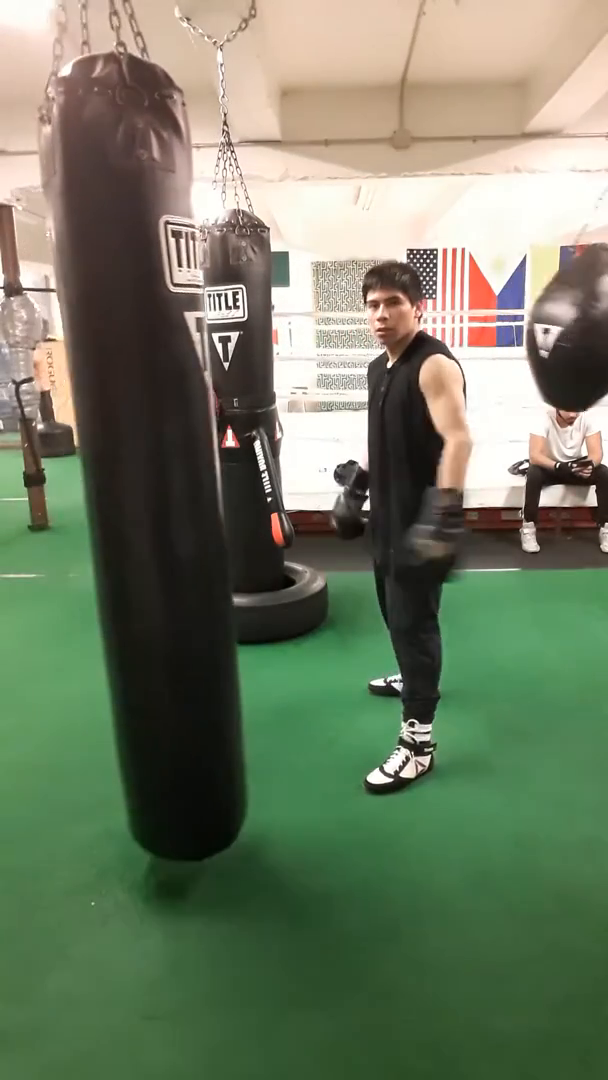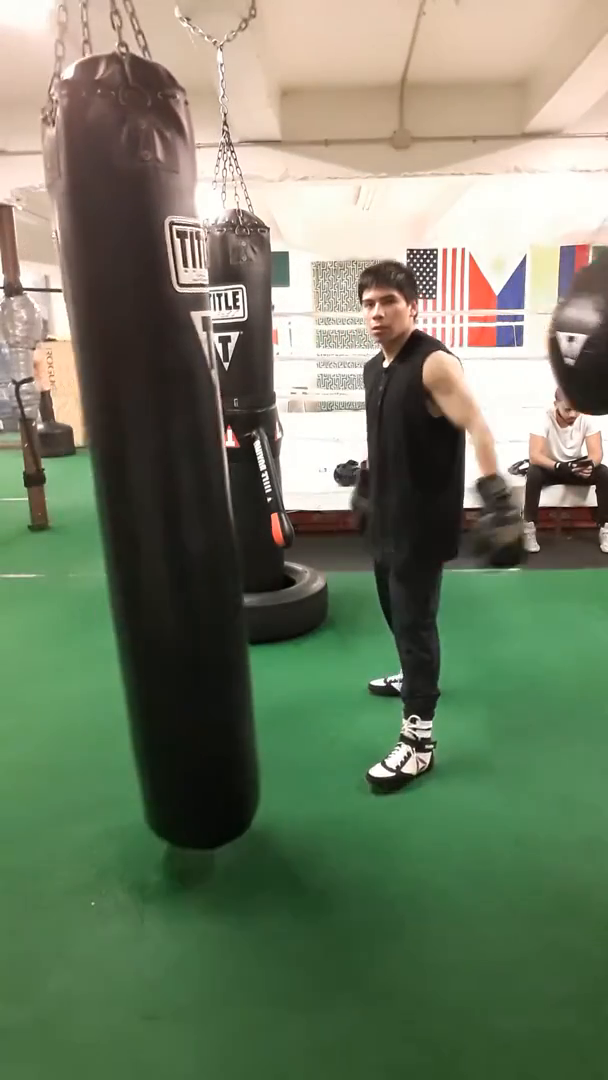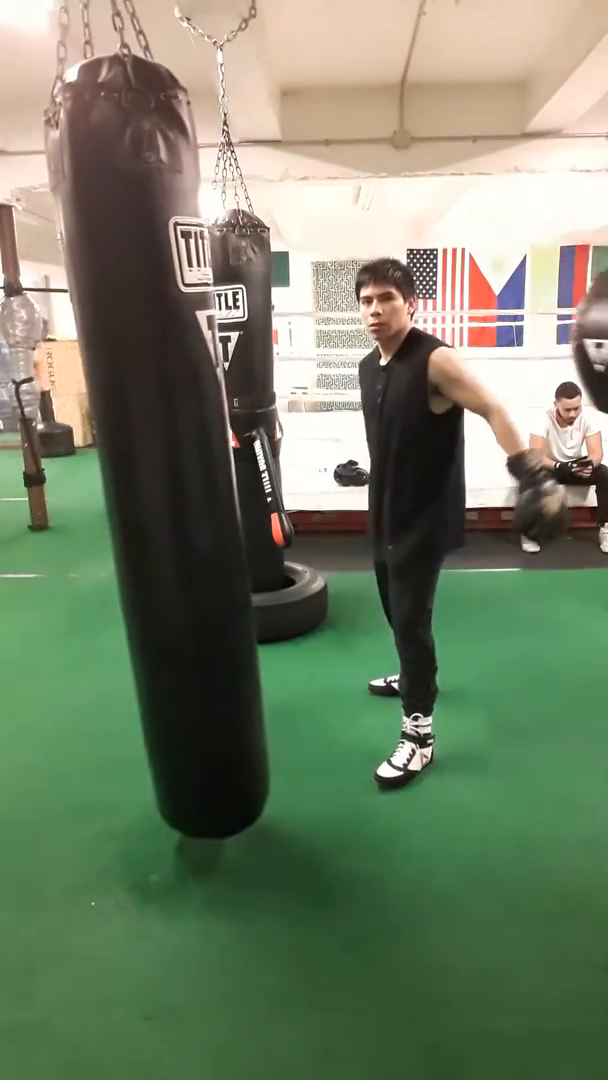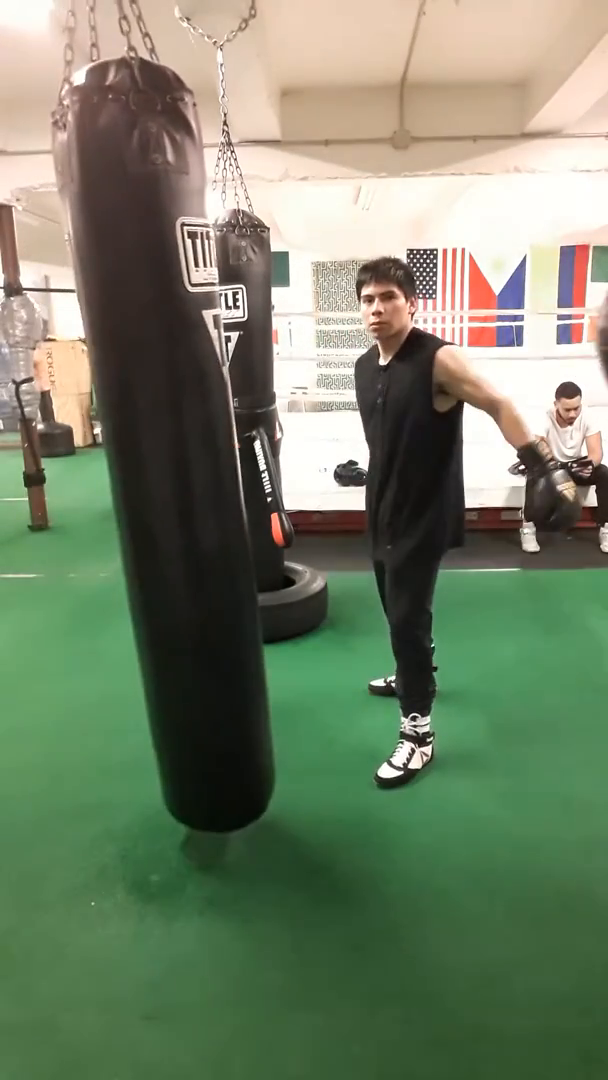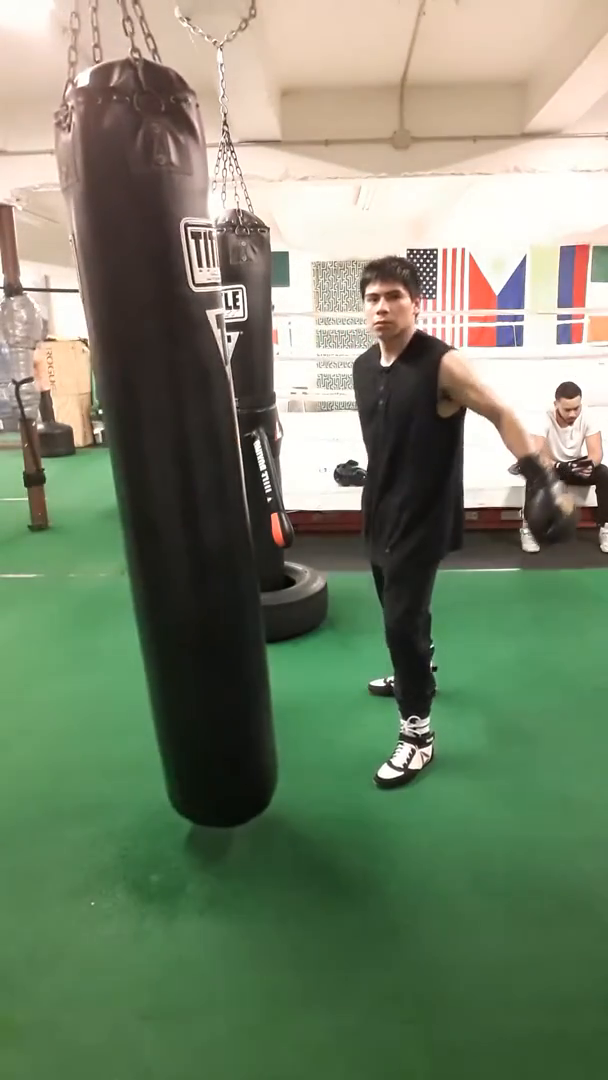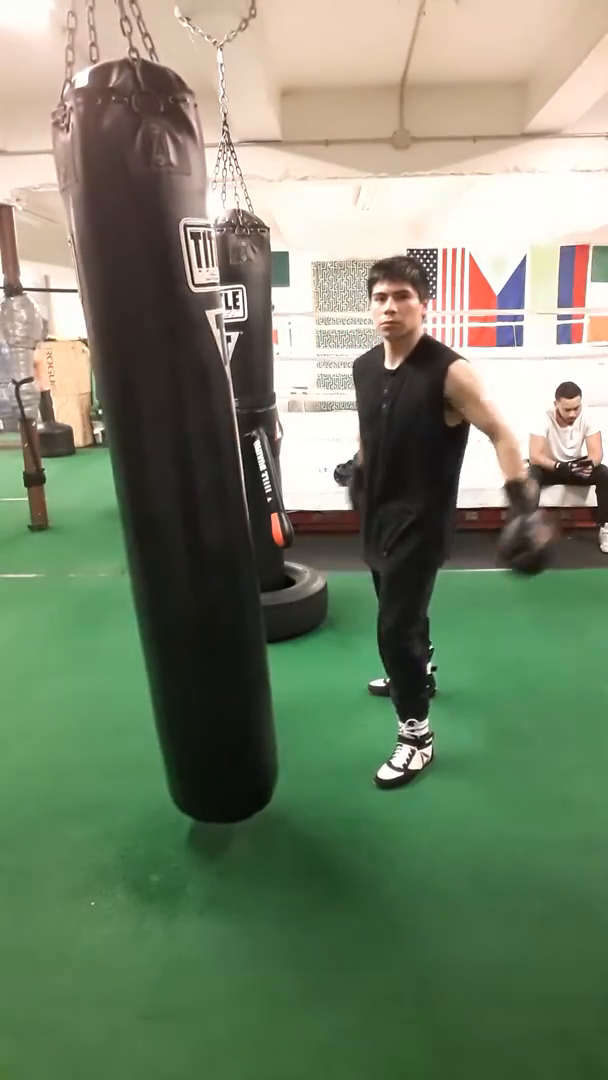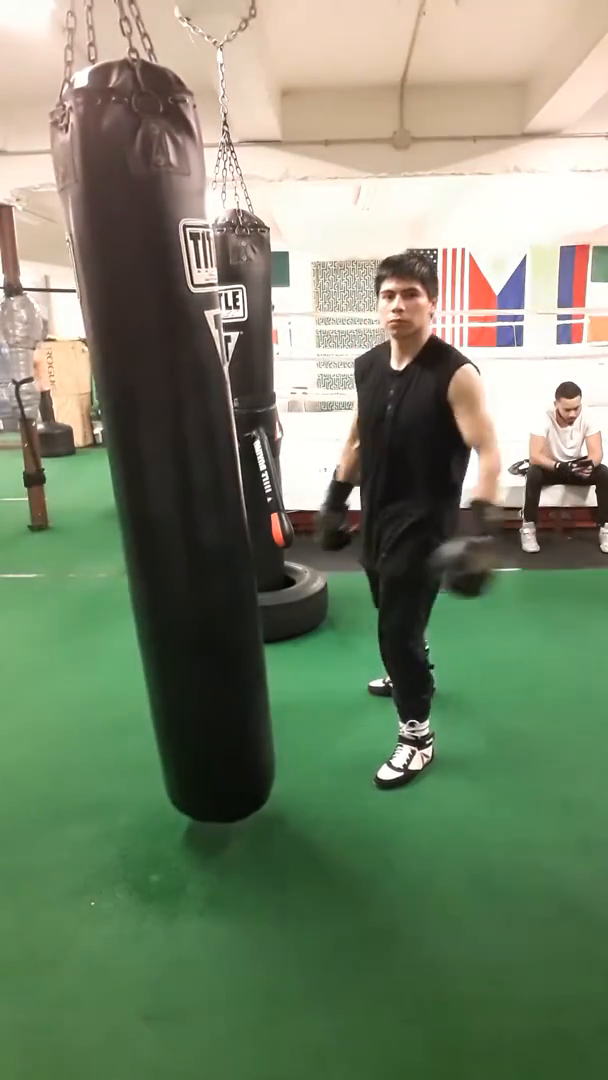
dt=0.1s
person 1, frame 1
left shoulder: (434, 363)
right shoulder: (382, 367)
left elbow: (459, 442)
left wrist: (439, 519)
right wrist: (354, 489)
left hip: (421, 521)
right hip: (389, 516)
left knee: (413, 621)
right knee: (394, 609)
left ankle: (417, 742)
right ankle: (415, 678)
person 1, frame 2
left shoulder: (433, 362)
right shoulder: (374, 368)
left elbow: (478, 431)
left wrist: (500, 503)
right wrist: (370, 485)
left hip: (424, 519)
right hip: (391, 513)
left knee: (414, 618)
right knee: (394, 608)
left ankle: (418, 739)
right ankle: (415, 677)
person 1, frame 3
left shoulder: (433, 360)
right shoulder: (368, 366)
left elbow: (493, 412)
left wrist: (533, 477)
left hip: (424, 514)
right hip: (387, 510)
left knee: (409, 615)
right knee: (396, 607)
left ankle: (419, 734)
right ankle: (414, 674)
person 1, frame 4
left shoulder: (438, 359)
right shoulder: (364, 366)
left elbow: (501, 407)
left wrist: (545, 468)
left hip: (424, 513)
right hip: (385, 510)
left knee: (408, 615)
right knee: (397, 608)
left ankle: (418, 733)
right ankle: (413, 675)
person 1, frame 5
left shoulder: (442, 364)
right shoulder: (363, 367)
left elbow: (503, 417)
left wrist: (541, 480)
left hip: (424, 514)
right hip: (383, 510)
left knee: (401, 621)
right knee: (403, 608)
left ankle: (418, 734)
right ankle: (416, 674)
person 1, frame 6
left shoulder: (449, 371)
right shoulder: (364, 367)
left elbow: (501, 434)
left wrist: (525, 507)
right wrist: (360, 482)
left hip: (421, 521)
right hip: (380, 515)
left knee: (394, 627)
right knee: (403, 613)
left ankle: (416, 735)
right ankle: (418, 673)
person 1, frame 7
left shoulder: (457, 373)
right shoulder: (367, 366)
left elbow: (488, 452)
left wrist: (479, 528)
right wrist: (335, 499)
left hip: (426, 527)
right hip: (381, 521)
left knee: (396, 631)
right knee: (395, 617)
left ankle: (417, 737)
right ankle: (415, 676)
